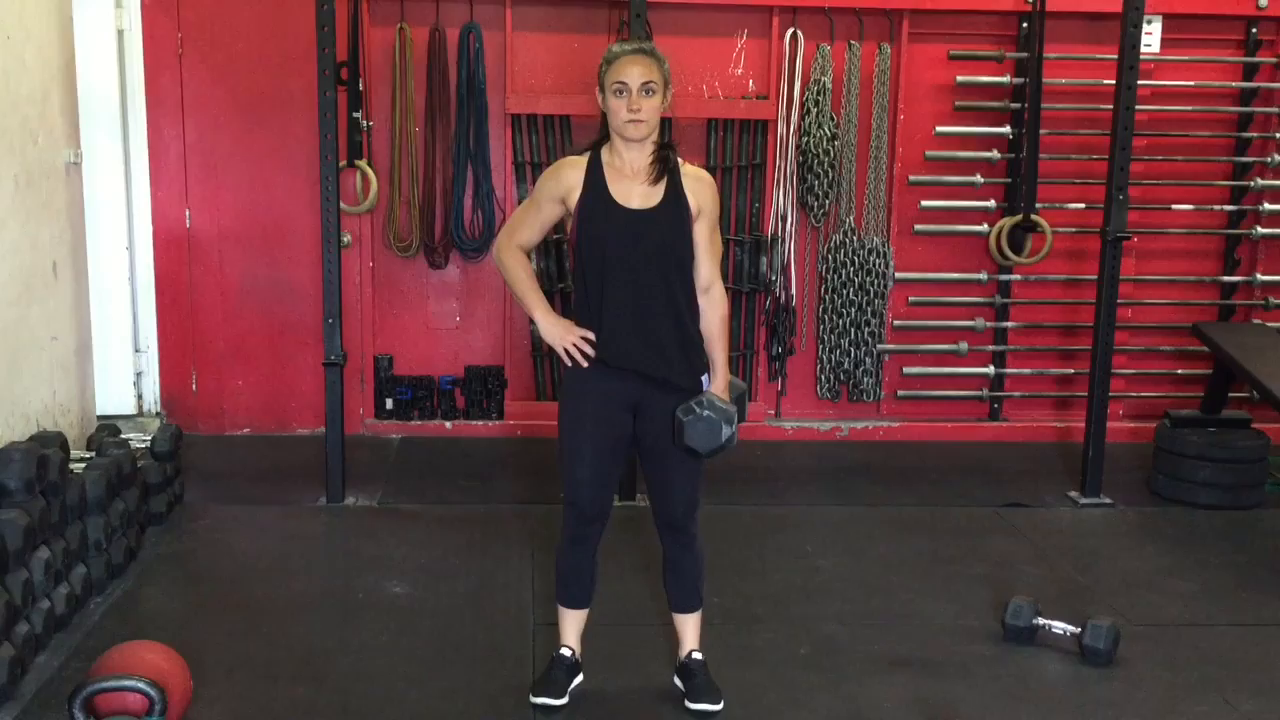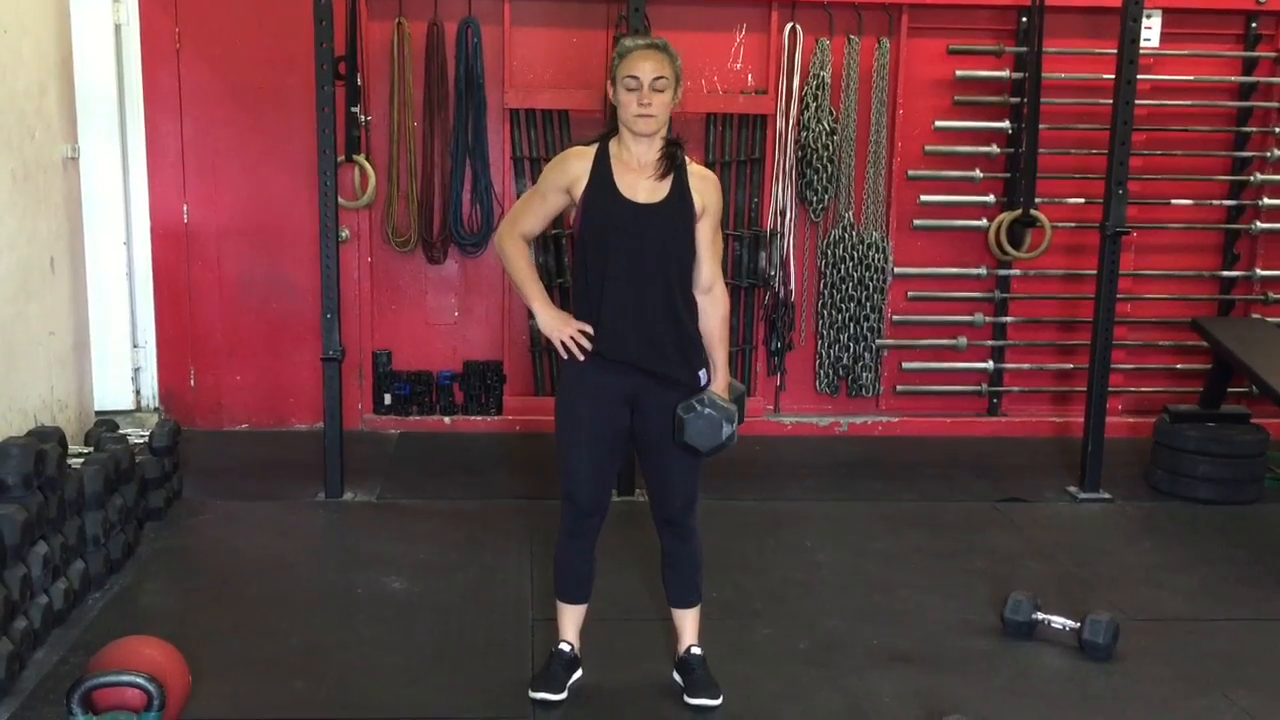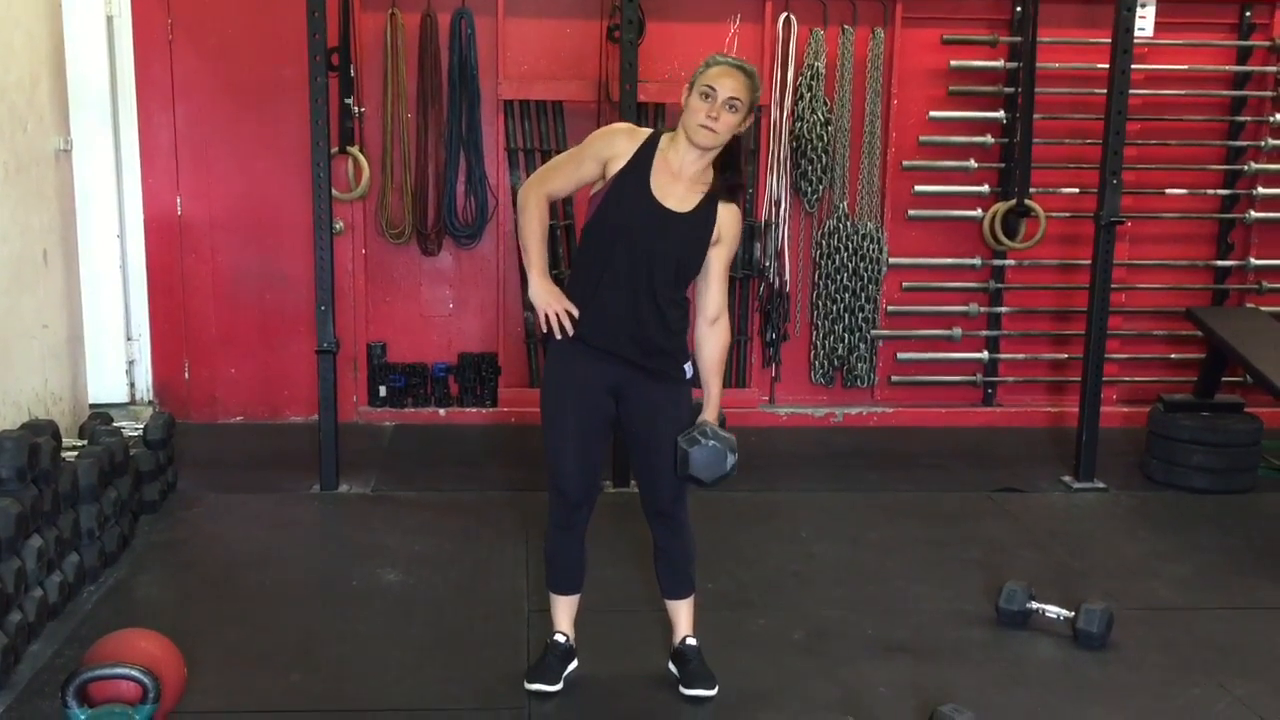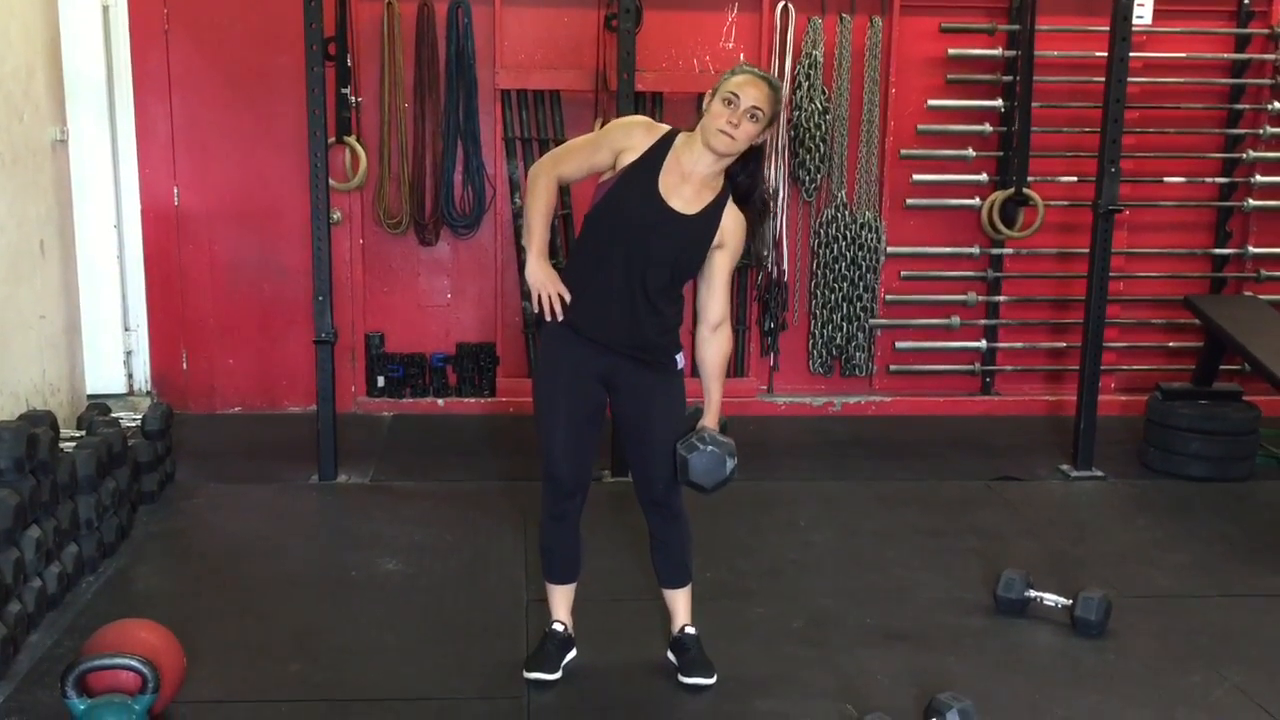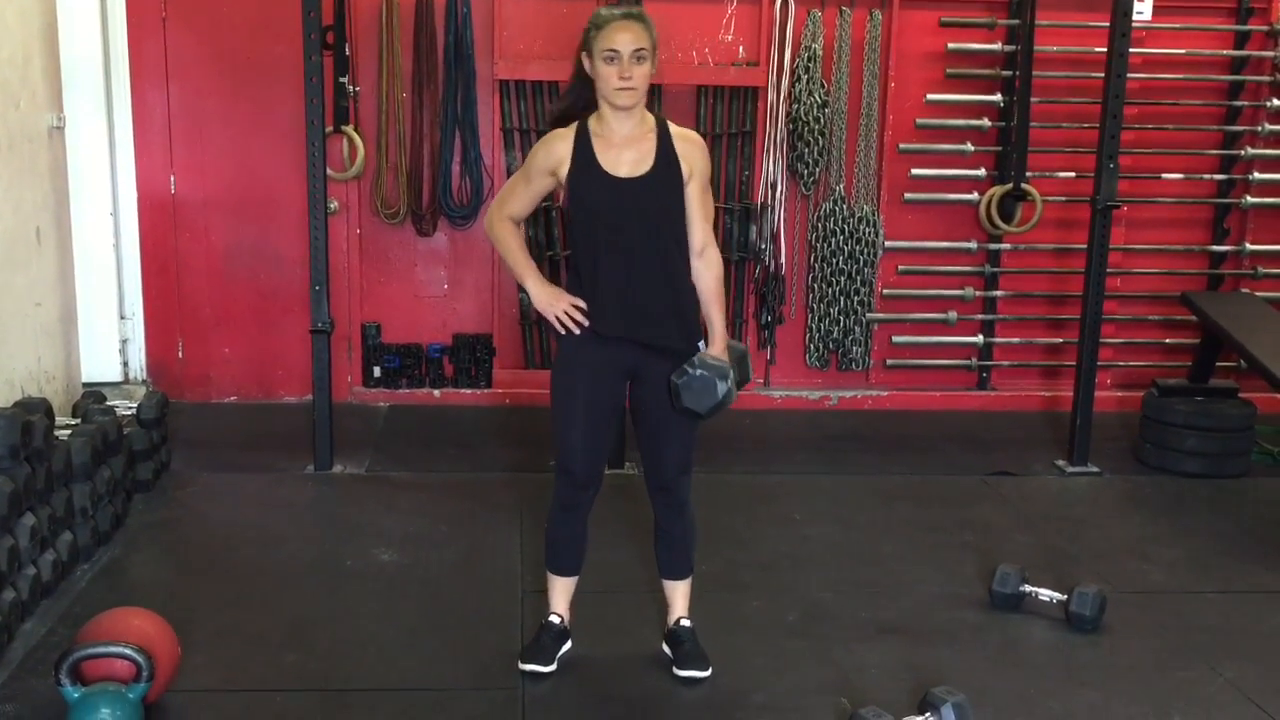
dt=0.7s
person 1, frame 1
left shoulder: (696, 186)
right shoulder: (572, 176)
left elbow: (709, 290)
right elbow: (510, 245)
left wrist: (721, 378)
right wrist: (545, 319)
left hip: (675, 380)
right hip: (596, 376)
left knee: (678, 519)
right knee: (583, 516)
left ankle: (690, 657)
right ankle: (567, 654)
person 1, frame 2
left shoulder: (701, 184)
right shoulder: (578, 167)
left elbow: (710, 287)
right elbow: (512, 234)
left wrist: (721, 376)
right wrist: (544, 312)
left hip: (673, 375)
right hip: (593, 370)
left knee: (676, 514)
right knee: (581, 510)
left ankle: (689, 653)
right ankle: (566, 650)
person 1, frame 3
left shoulder: (725, 214)
right shoulder: (622, 144)
left elbow: (711, 317)
right elbow: (536, 192)
left wrist: (712, 408)
right wrist: (538, 280)
left hip: (659, 371)
right hip: (579, 355)
left knee: (667, 505)
right knee: (570, 498)
left ankle: (685, 643)
right ankle: (562, 639)
person 1, frame 4
left shoulder: (729, 220)
right shoulder: (636, 138)
left elbow: (714, 322)
right elbow: (546, 172)
left wrist: (712, 414)
right wrist: (536, 261)
left hip: (650, 361)
right hip: (571, 344)
left knee: (661, 494)
right knee: (563, 488)
left ankle: (683, 632)
right ankle: (560, 628)
person 1, frame 5
left shoulder: (687, 149)
right shoulder: (562, 148)
left elbow: (703, 252)
right elbow: (501, 217)
left wrist: (718, 339)
right wrist: (537, 287)
left hip: (671, 345)
right hip: (591, 341)
left knee: (670, 484)
right knee: (575, 481)
left ankle: (679, 625)
right ankle: (556, 622)
